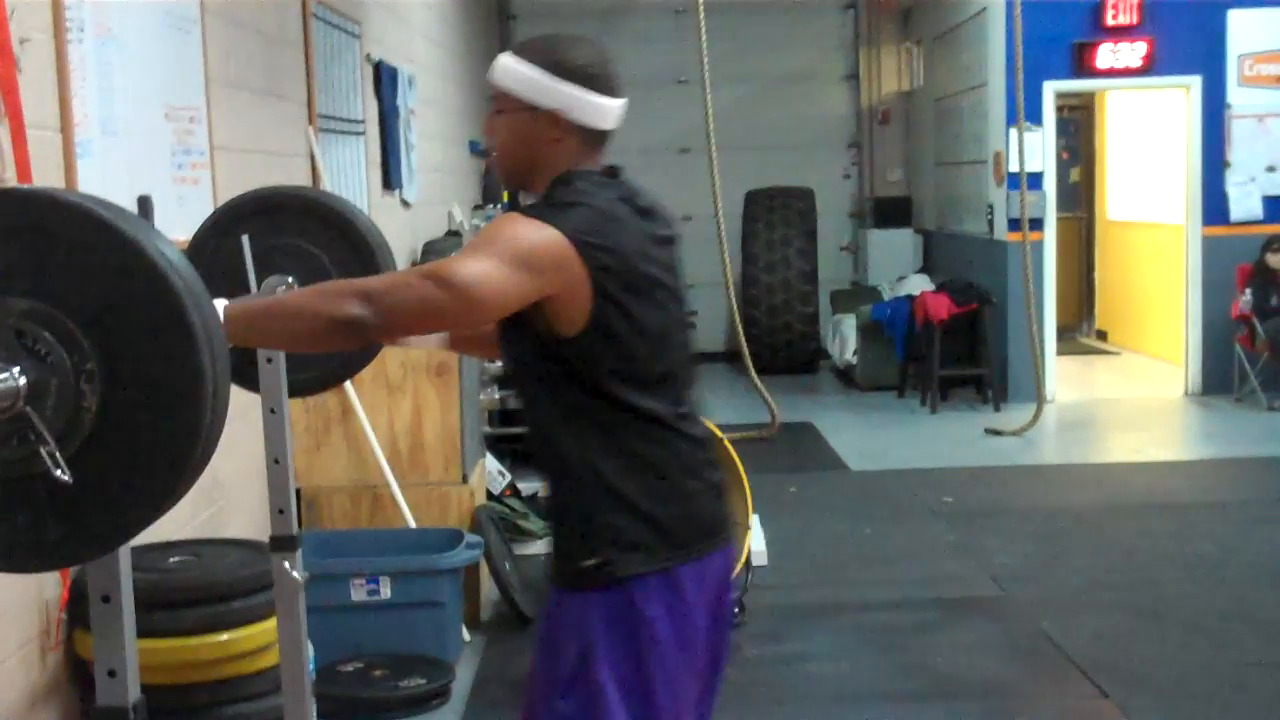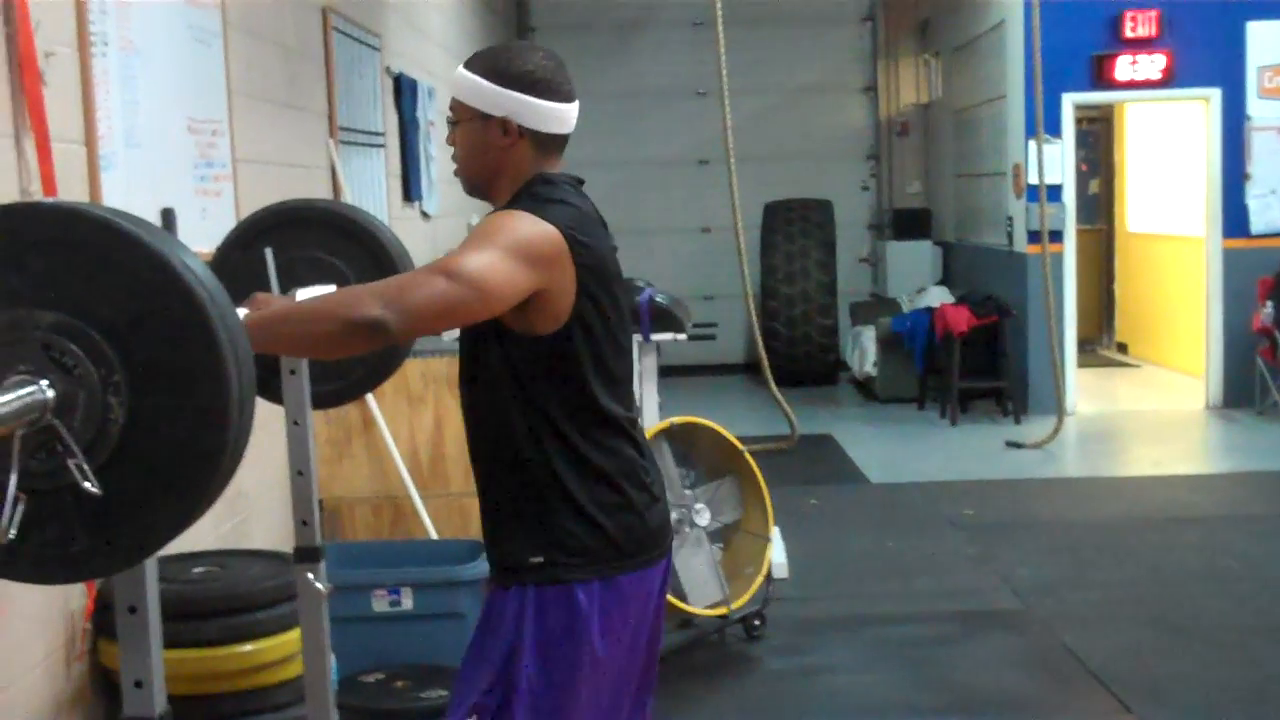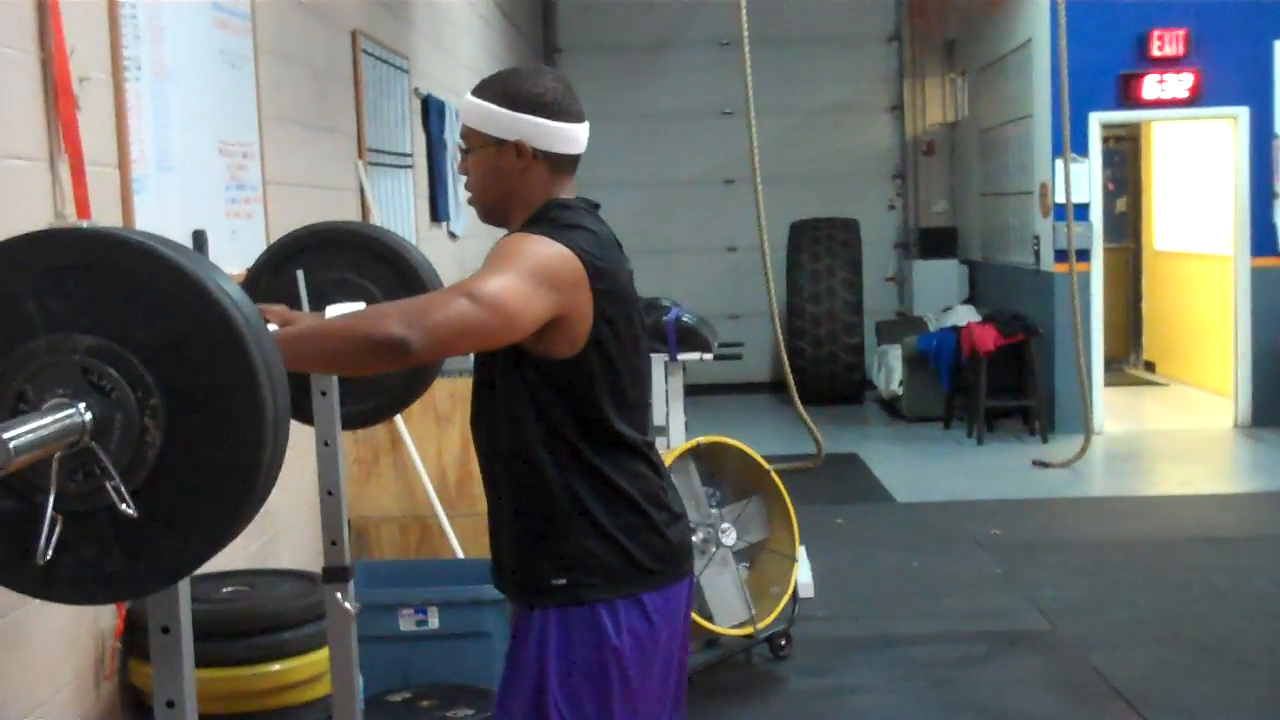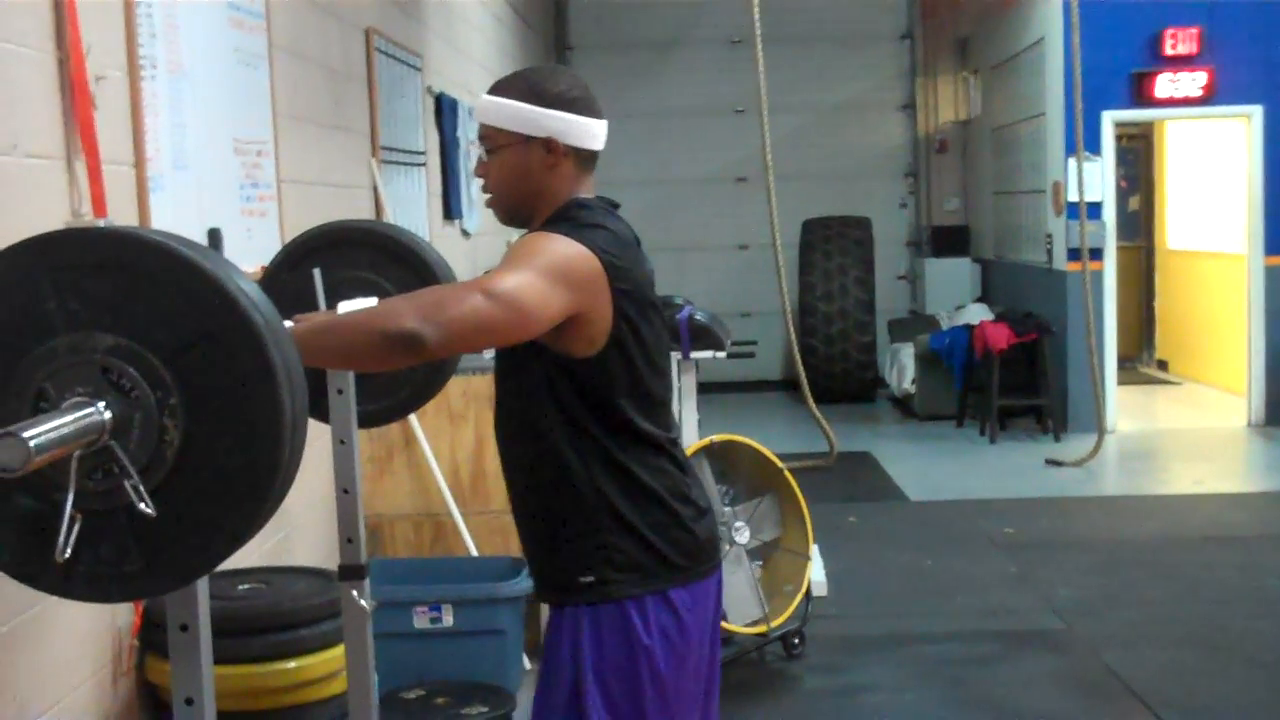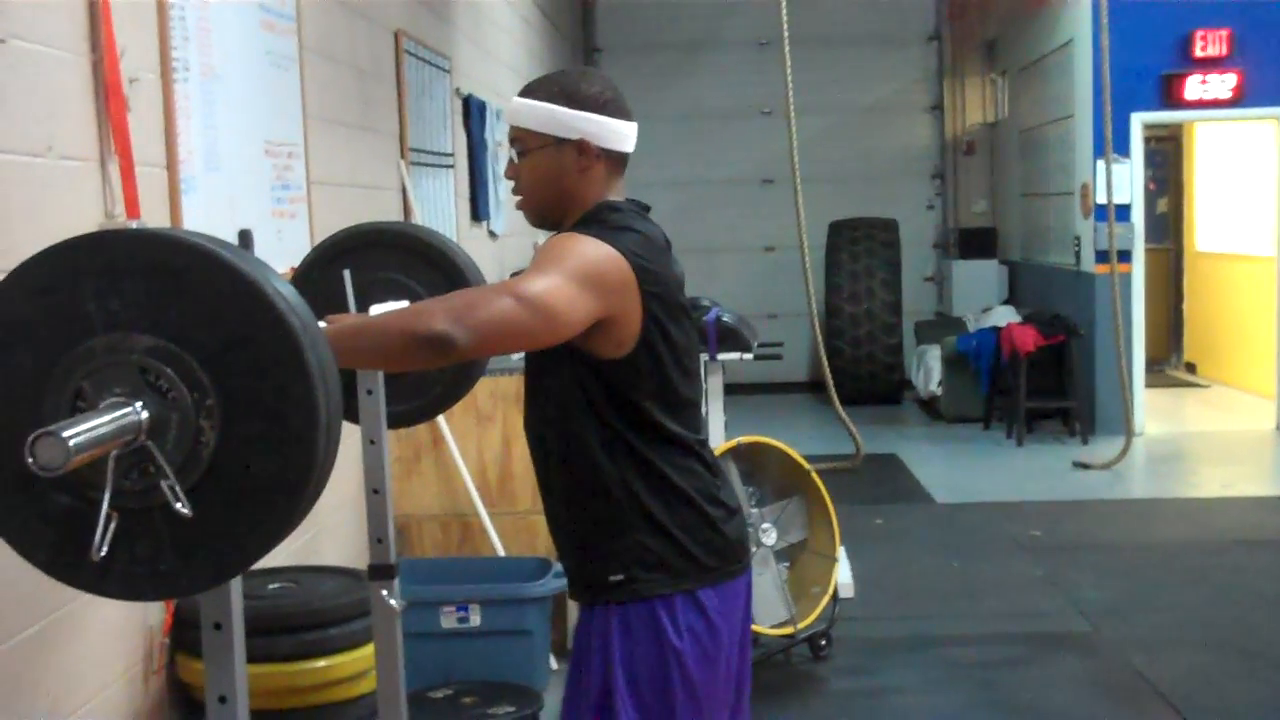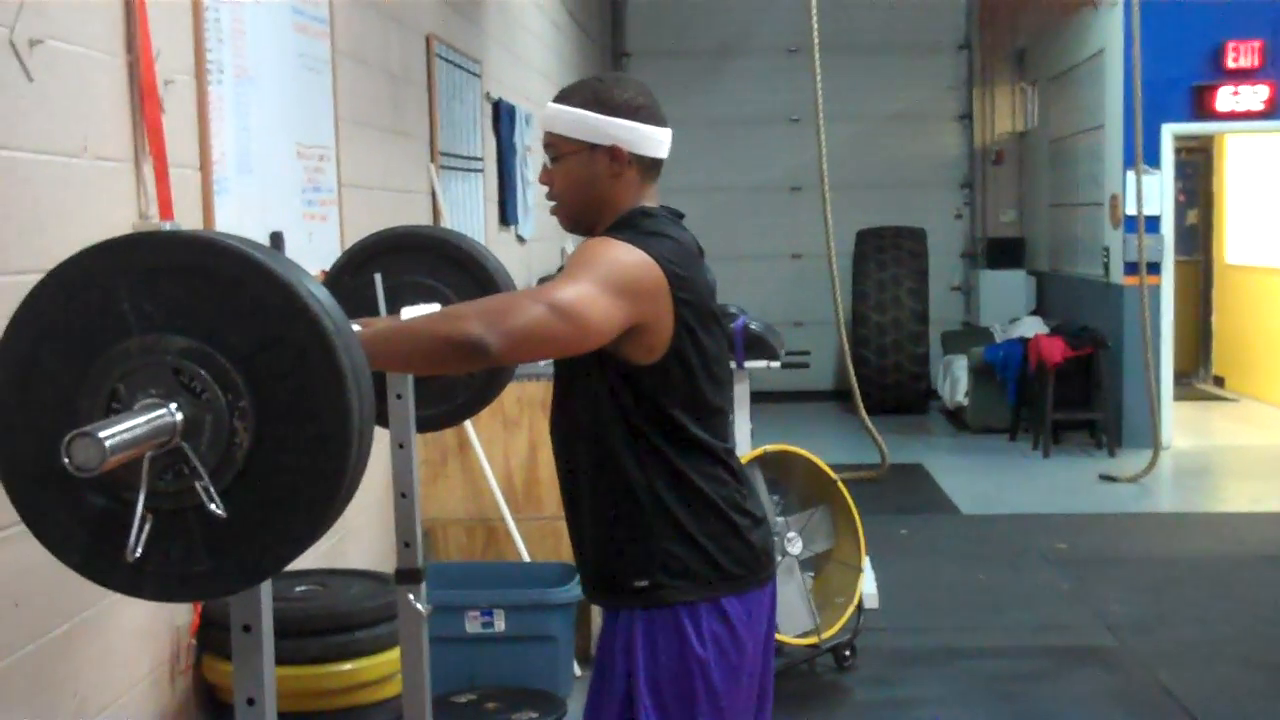
dt=0.3s
person 1, frame 1
left shoulder: (544, 241)
right shoulder: (624, 214)
left elbow: (365, 313)
right wrist: (429, 332)
left hip: (632, 550)
right hip: (663, 528)
person 1, frame 2
left shoulder: (529, 236)
right shoulder: (561, 220)
left elbow: (379, 316)
right elbow: (418, 299)
right wrist: (293, 310)
left hip: (573, 558)
right hip: (609, 539)
person 1, frame 3
left shoulder: (547, 259)
right shoulder: (576, 242)
left elbow: (403, 337)
right elbow: (434, 317)
right wrist: (313, 325)
left hip: (596, 580)
right hip: (629, 559)
person 1, frame 4
left shoulder: (566, 257)
right shoulder: (593, 240)
left elbow: (418, 330)
right elbow: (458, 308)
right wrist: (324, 323)
left hip: (627, 576)
right hip: (653, 558)
person 1, frame 5
left shoulder: (596, 259)
right shoulder: (624, 242)
left elbow: (449, 331)
right elbow: (493, 308)
right wrist: (347, 326)
left hip: (658, 577)
right hip: (683, 557)
person 1, frame 6
left shoulder: (628, 264)
right shoulder: (655, 249)
left elbow: (483, 337)
right elbow: (526, 312)
right wrist: (385, 329)
left hip: (683, 584)
right hip: (708, 565)
